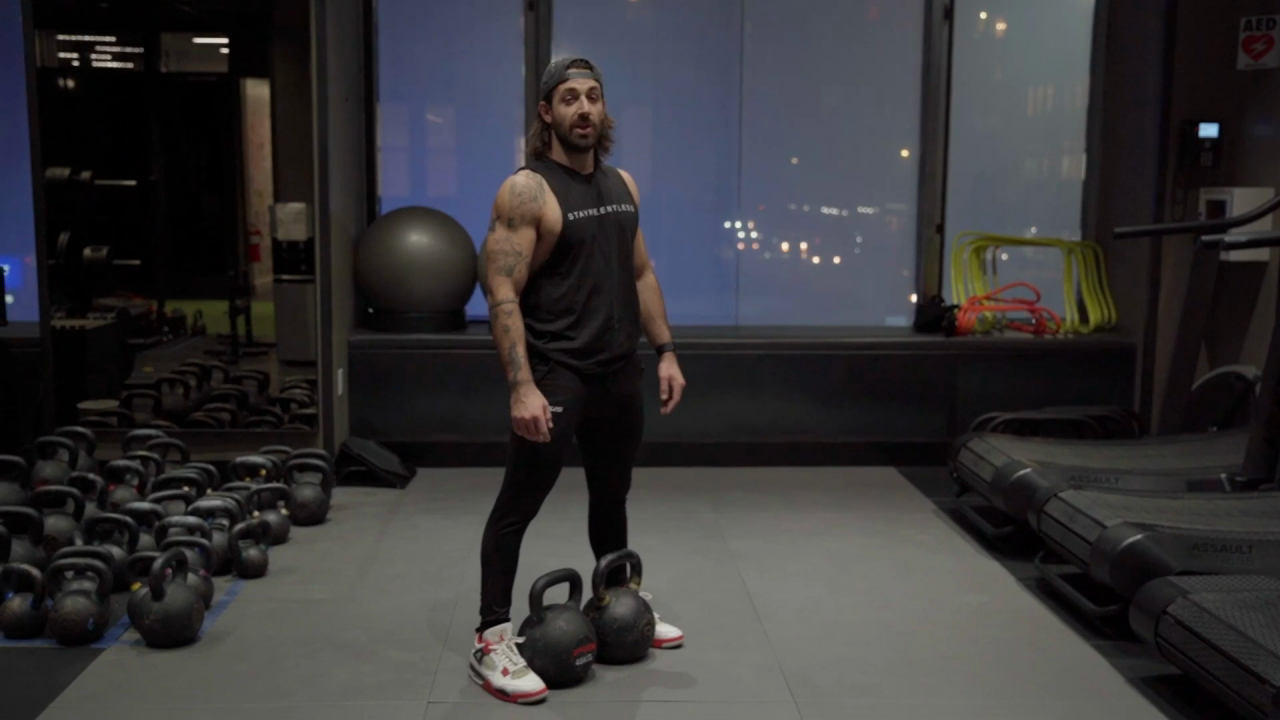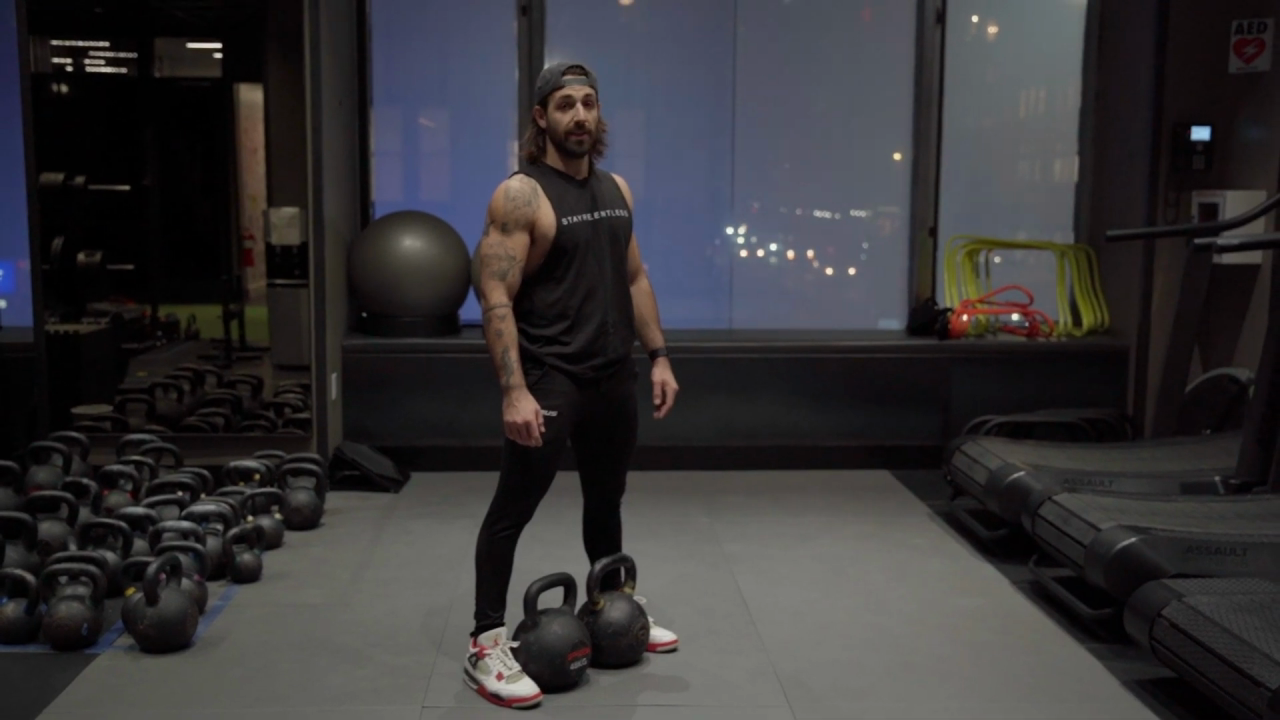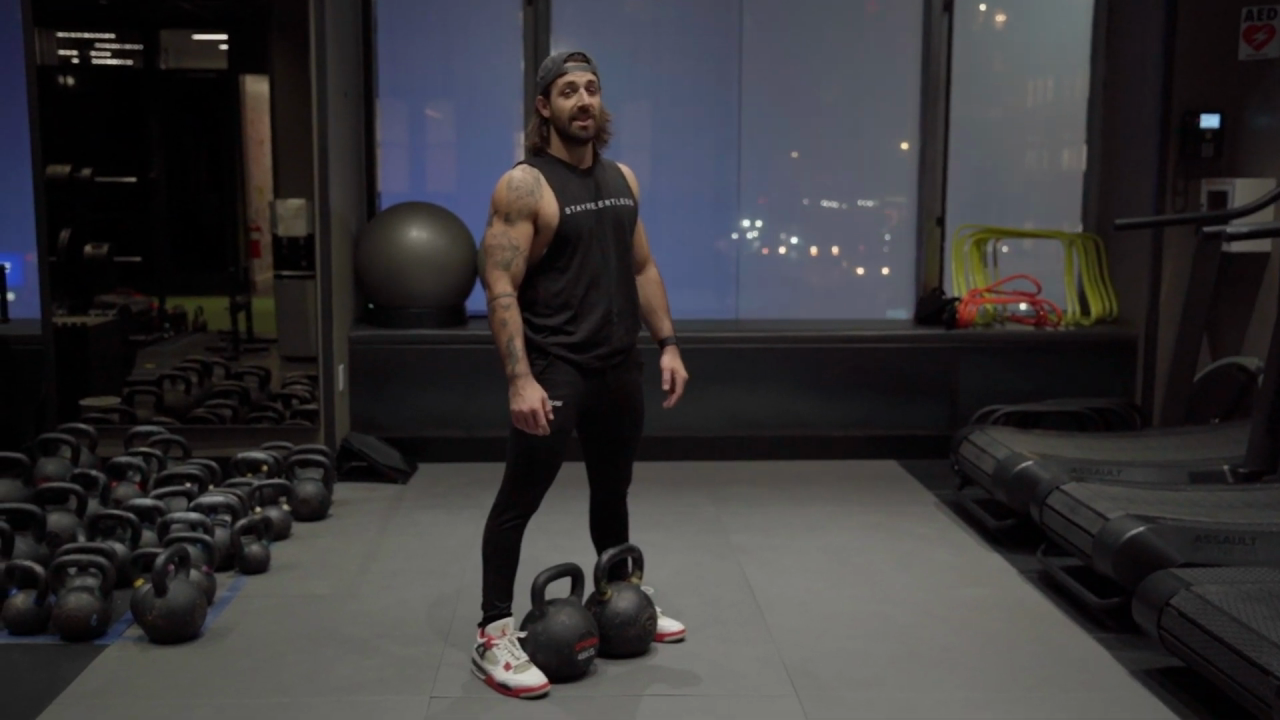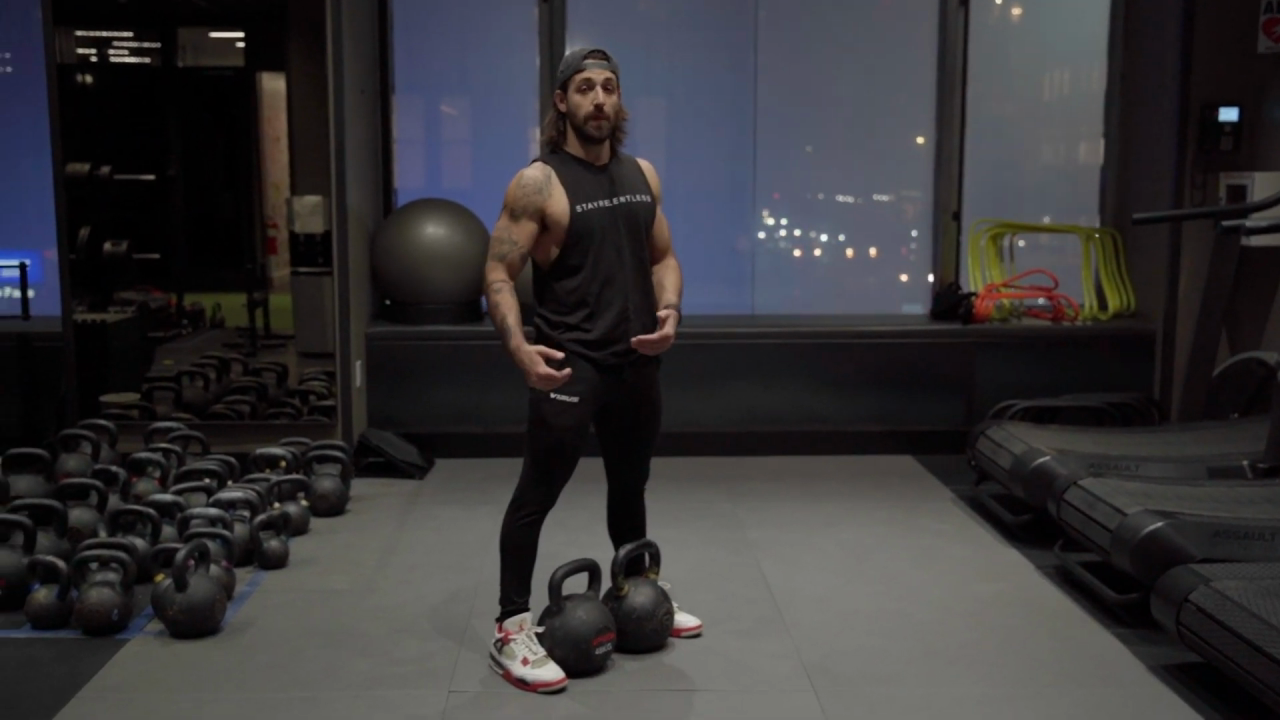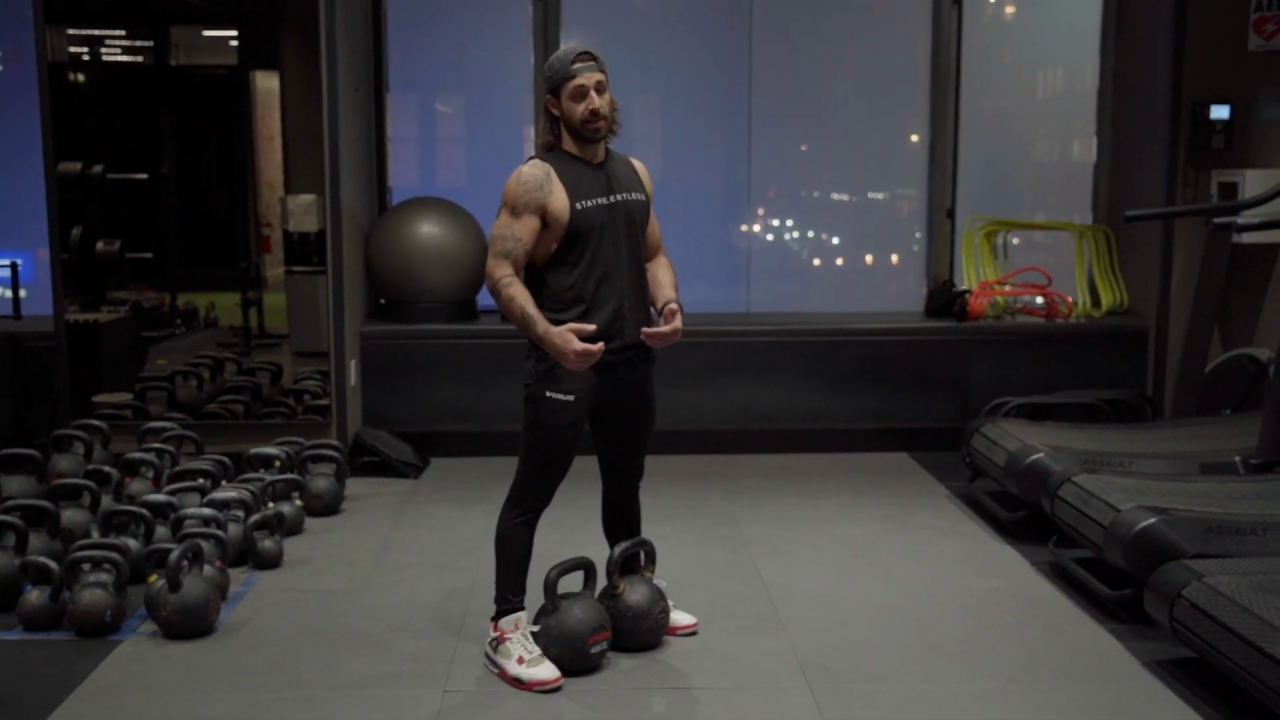
dt=1s
person 1, frame 1
left shoulder: (622, 184)
right shoulder: (526, 190)
left elbow: (640, 273)
right elbow: (502, 293)
left wrist: (665, 351)
right wrist: (522, 386)
left hip: (619, 371)
right hip: (556, 375)
left knee: (611, 497)
right knee: (518, 506)
right ankle: (491, 640)
person 1, frame 2
left shoulder: (616, 189)
right shoulder: (520, 196)
left elbow: (634, 278)
right elbow: (495, 298)
left wrist: (658, 356)
right wrist: (514, 391)
left hip: (613, 375)
right hip: (550, 379)
left knee: (606, 500)
right knee: (512, 510)
right ankle: (486, 644)
person 1, frame 3
left shoulder: (621, 177)
right shoulder: (523, 185)
left elbow: (642, 267)
right elbow: (500, 288)
left wrist: (667, 344)
right wrist: (520, 378)
left hip: (619, 365)
right hip: (555, 370)
left knee: (613, 490)
right knee: (518, 500)
right ankle: (493, 635)
person 1, frame 4
left shoulder: (642, 174)
right shoulder: (537, 183)
left elbow: (662, 256)
right elbow: (498, 272)
left wrist: (669, 310)
right wrist: (519, 347)
left hip: (636, 361)
right hip: (571, 366)
left knee: (630, 486)
right knee: (536, 495)
right ankle: (511, 631)
person 1, frame 5
left shoulder: (634, 172)
right shoulder: (536, 180)
left elbow: (653, 253)
right elbow: (501, 270)
left wrist: (668, 304)
right wrist: (545, 333)
left hip: (631, 358)
right hip: (567, 362)
left knee: (625, 484)
right knee: (531, 494)
right ankle: (506, 630)
